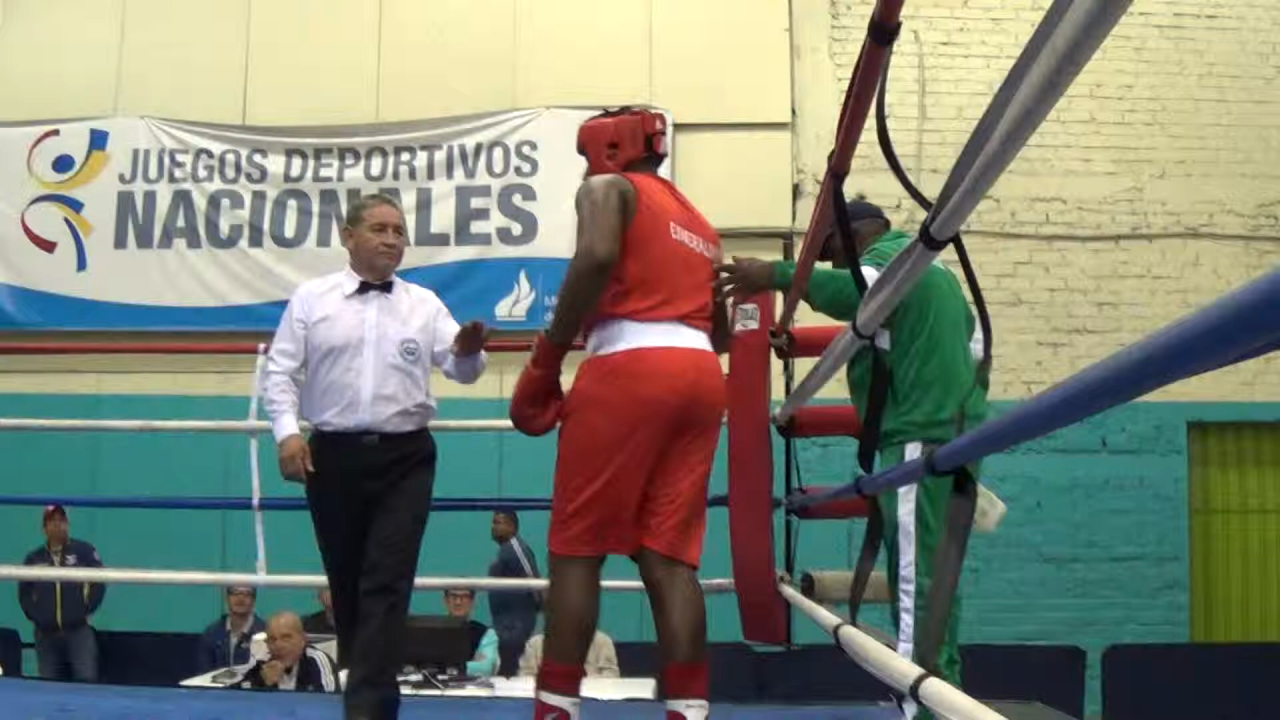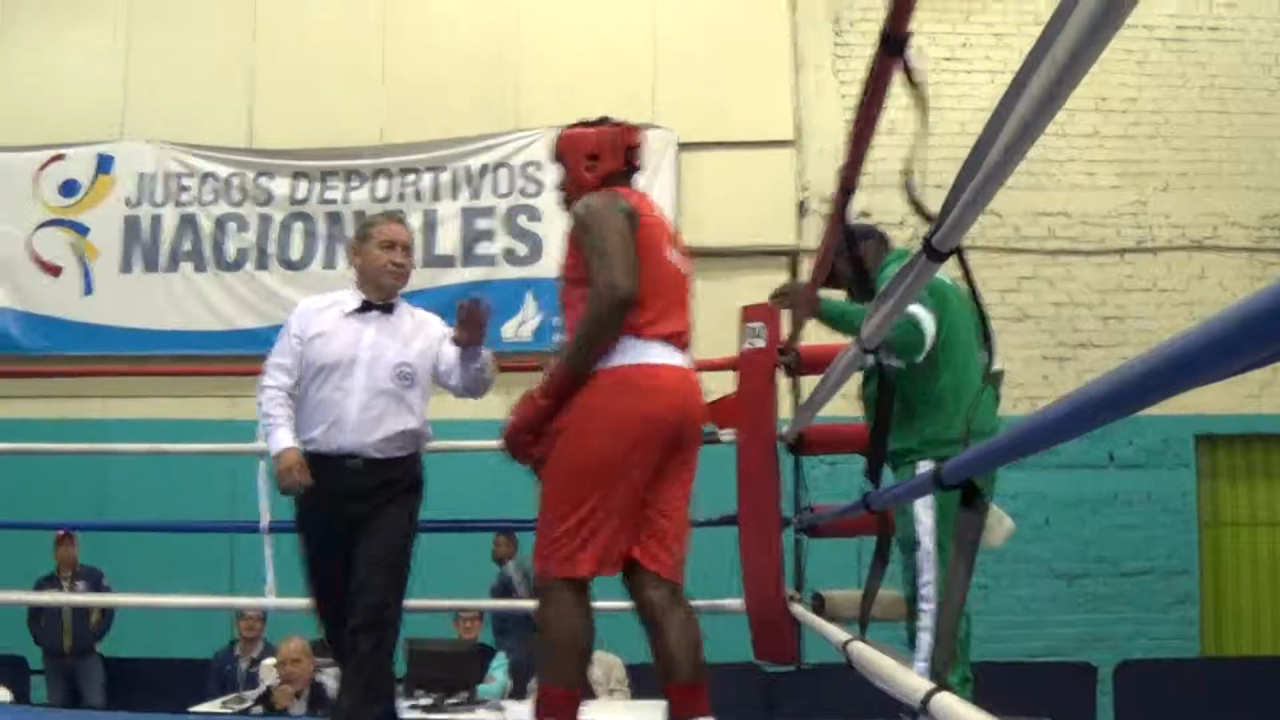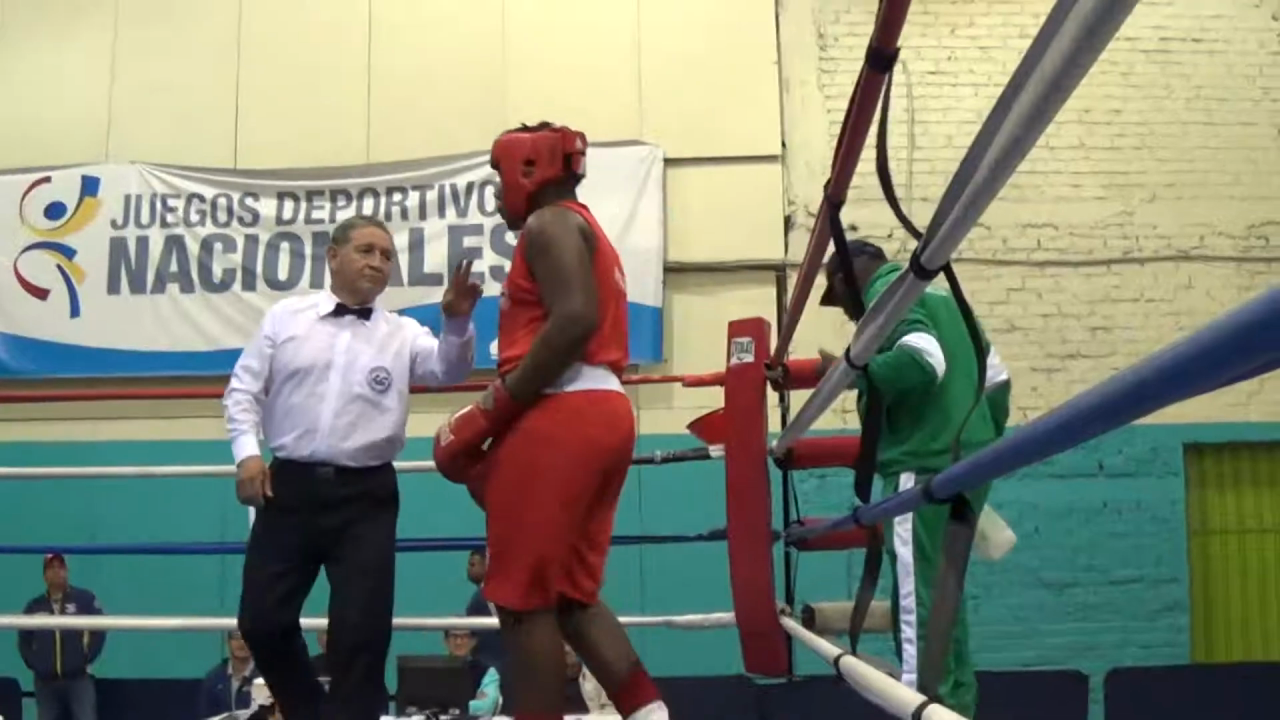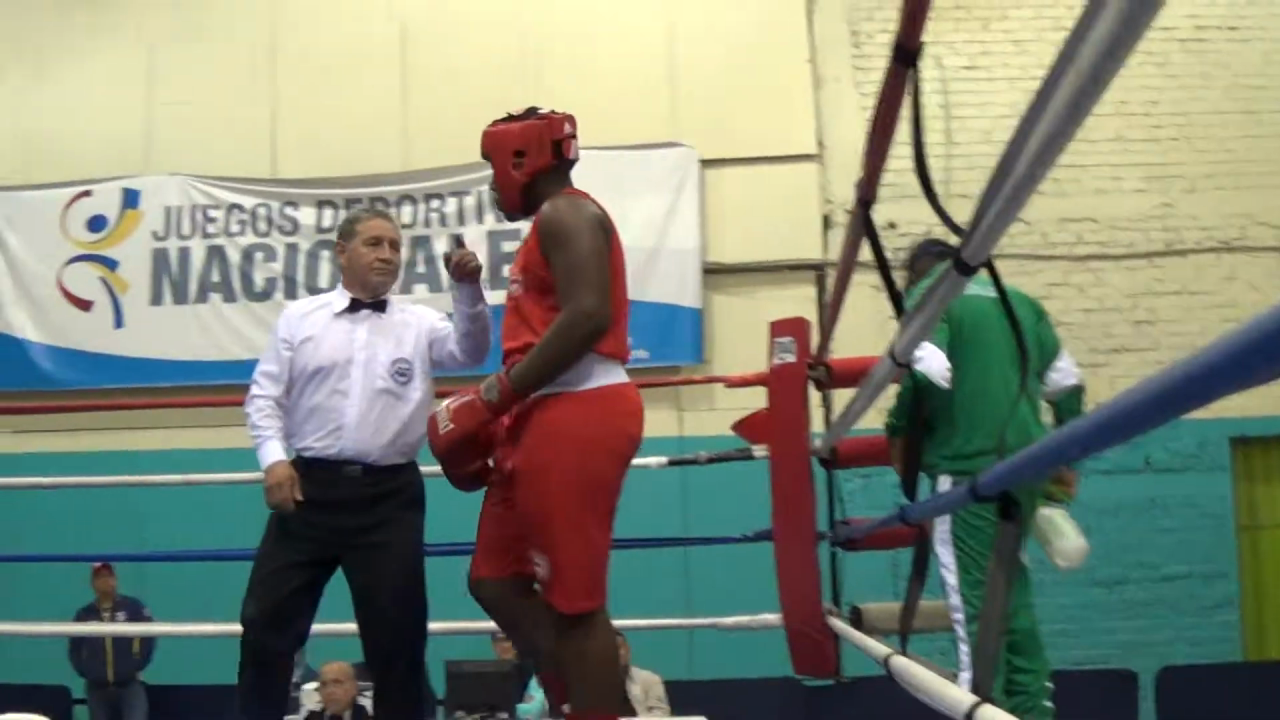
dt=0.2s
person 1, frame 1
left shoulder: (608, 188)
right shoulder: (695, 219)
left elbow: (596, 258)
right elbow: (718, 326)
left wrist: (546, 352)
left hip: (630, 371)
right hip: (698, 373)
left knee: (575, 551)
right knee: (667, 557)
person 1, frame 2
left shoulder: (600, 208)
right shoulder: (661, 228)
left elbow: (616, 292)
left wrist: (551, 384)
left hip: (619, 392)
right hip: (675, 391)
left knee: (564, 573)
right knee: (654, 578)
person 1, frame 3
left shoulder: (550, 225)
right shoulder: (580, 232)
left elbow: (574, 322)
left wrist: (492, 405)
right wrist: (509, 421)
left hip: (557, 418)
right hip: (594, 415)
left knee: (520, 600)
right knee: (571, 598)
person 1, frame 4
left shoulder: (567, 214)
right shoulder: (555, 225)
left elbow: (586, 317)
left wrist: (493, 396)
right wrist: (504, 406)
left hip: (576, 417)
right hip: (544, 420)
left knee: (571, 598)
right knee: (494, 580)
person 2, frame 1
left shoulder: (424, 304)
right shoulder: (311, 298)
left elbow: (461, 370)
right elbow: (280, 371)
left wrist: (469, 350)
right wrist: (287, 429)
left hip: (403, 458)
right hip: (333, 457)
left knee: (385, 584)
right knee: (348, 588)
person 2, frame 2
left shoulder: (425, 327)
right shoulder: (310, 314)
left elbow: (469, 384)
right elbow: (277, 386)
left wrist: (473, 348)
right wrist: (282, 444)
left hip: (391, 483)
right hip: (322, 478)
left knee: (374, 611)
right knee: (334, 609)
person 2, frame 3
left shoulder: (402, 334)
right shoulder: (284, 316)
left elbow: (449, 369)
right elbow: (244, 389)
left wrist: (458, 322)
right wrist: (247, 451)
left hip: (365, 495)
right hip: (289, 488)
left knee: (361, 630)
right knee: (261, 620)
person 2, frame 4
left shoulder: (420, 322)
right shoulder: (299, 317)
left elbow: (472, 352)
right elbow: (265, 394)
left wrist: (468, 289)
right wrist: (273, 457)
left hip: (388, 493)
right hip: (310, 488)
left knee: (397, 634)
right knee: (267, 622)
person 3, frame 1
left shoulder: (888, 253)
right shoulder: (933, 266)
left elbow: (856, 293)
right elbow: (975, 351)
left wrist: (777, 274)
left hip: (922, 439)
right hip: (952, 436)
left knee: (918, 576)
right knee: (929, 573)
person 3, frame 2
left shoulder: (898, 276)
right shoulder: (942, 281)
left elbow: (907, 334)
right elbow: (986, 368)
left wrist: (824, 307)
left hip: (935, 457)
right hip: (969, 452)
left knee: (931, 591)
right knee: (941, 586)
right ankle: (952, 697)
person 3, frame 3
left shoulder: (887, 291)
right shoulder: (943, 294)
left elbow: (921, 363)
right elbow: (996, 379)
right wrist: (985, 449)
left hip: (925, 468)
right hip: (966, 463)
left knee: (920, 601)
person 3, frame 4
left shoulder: (926, 295)
right shoulder: (1020, 300)
left elbow: (927, 373)
right elbow: (1066, 383)
left wrist: (897, 428)
right wrist: (1066, 459)
left hip: (965, 468)
left knee: (974, 599)
right knee: (1010, 588)
